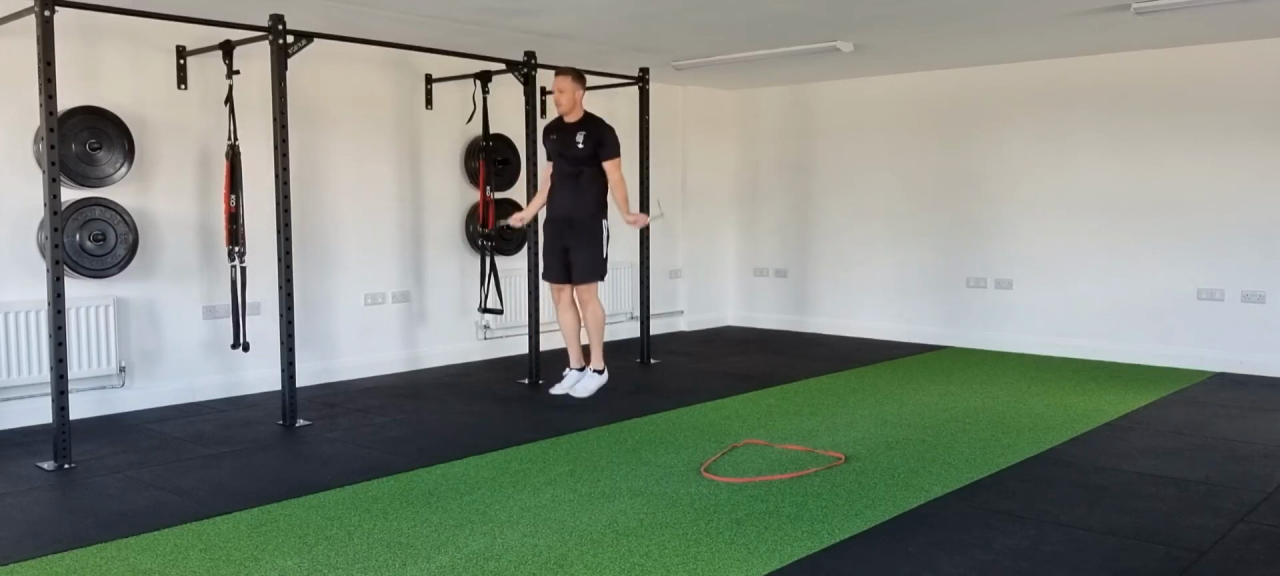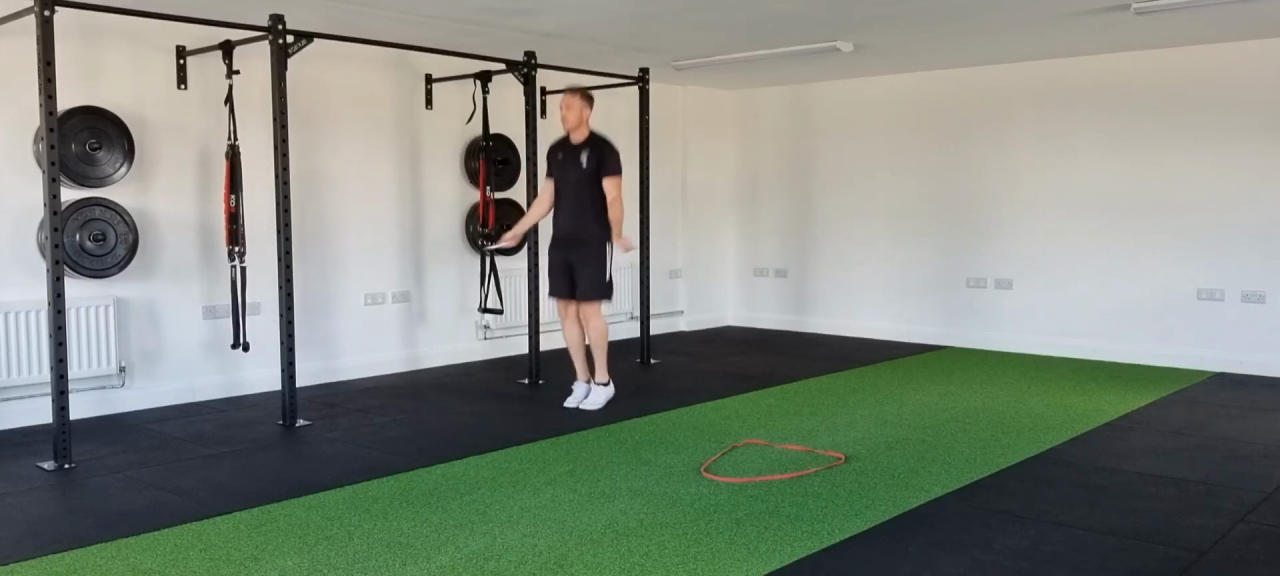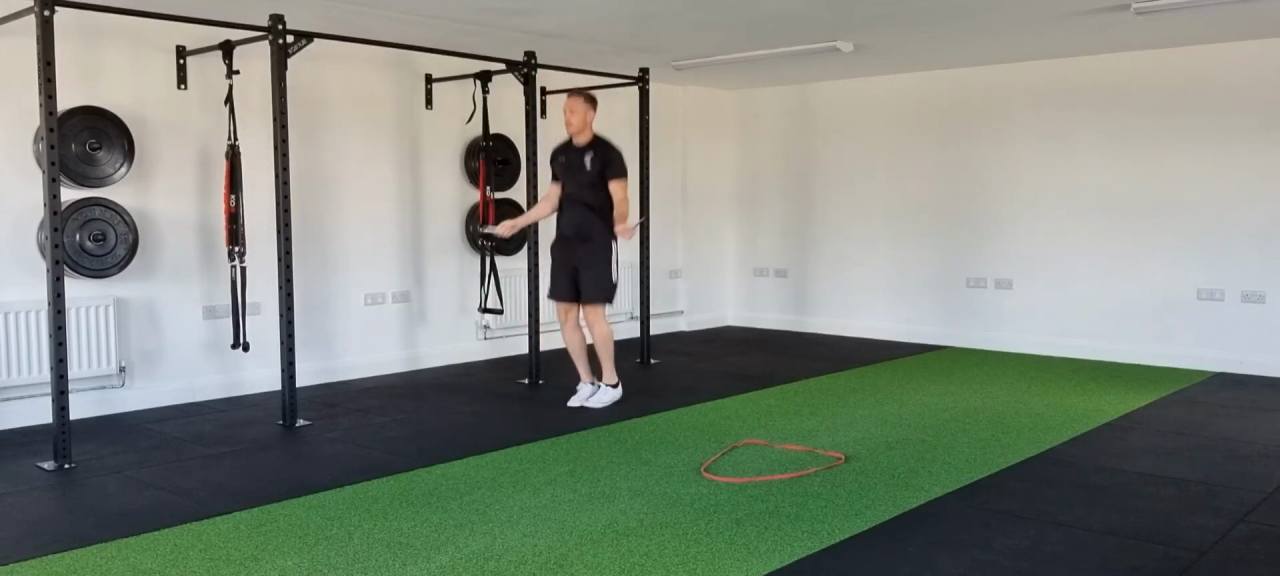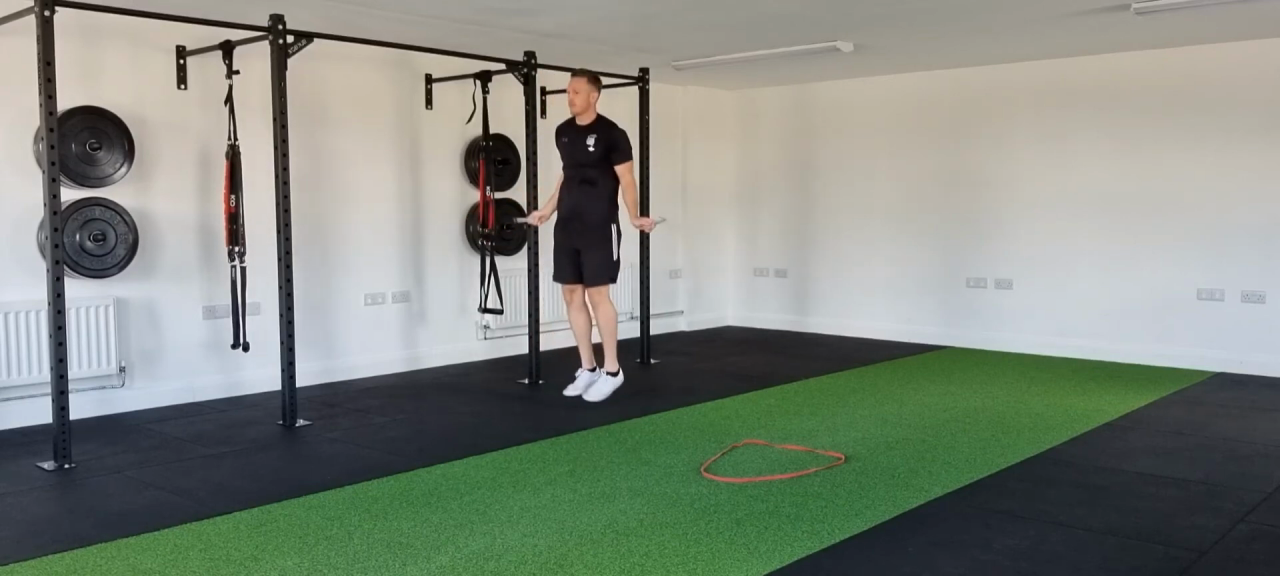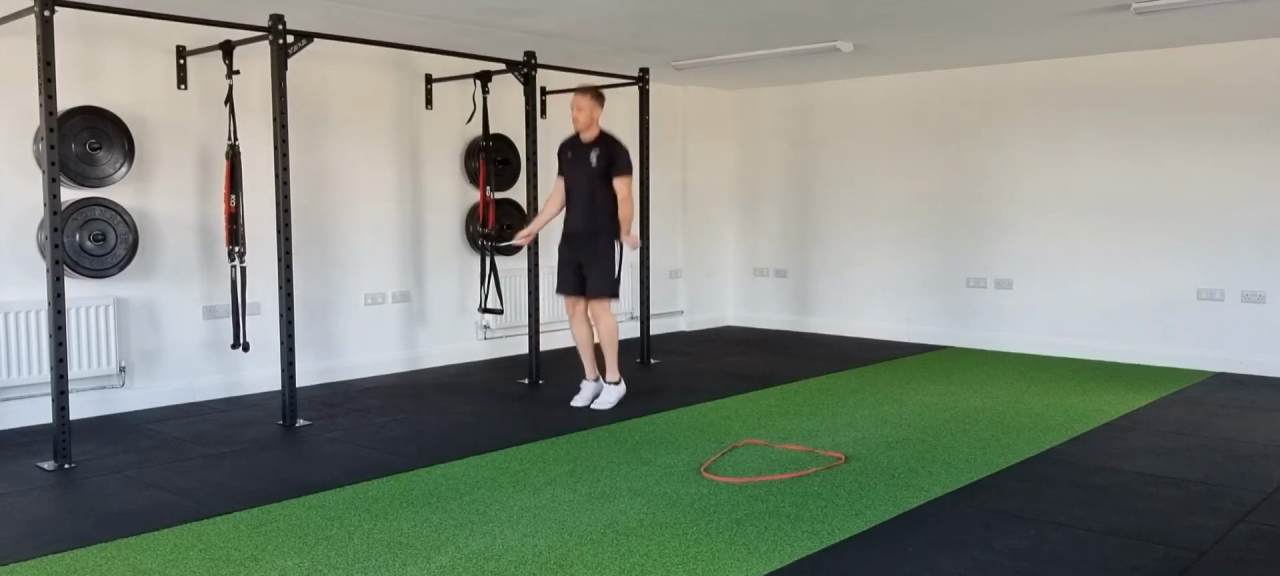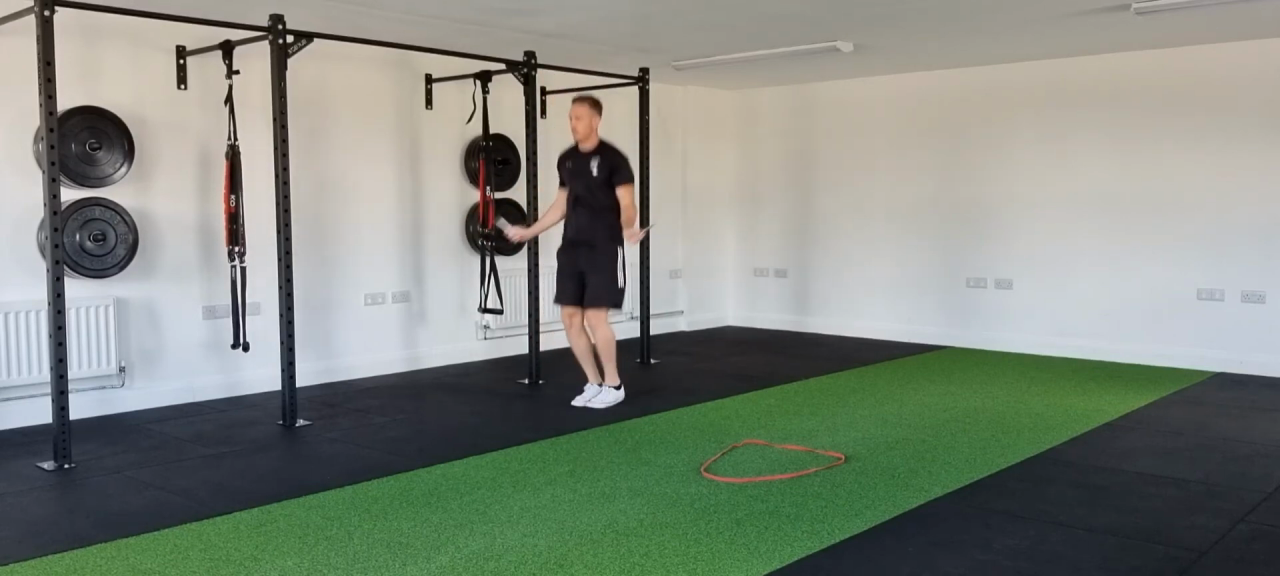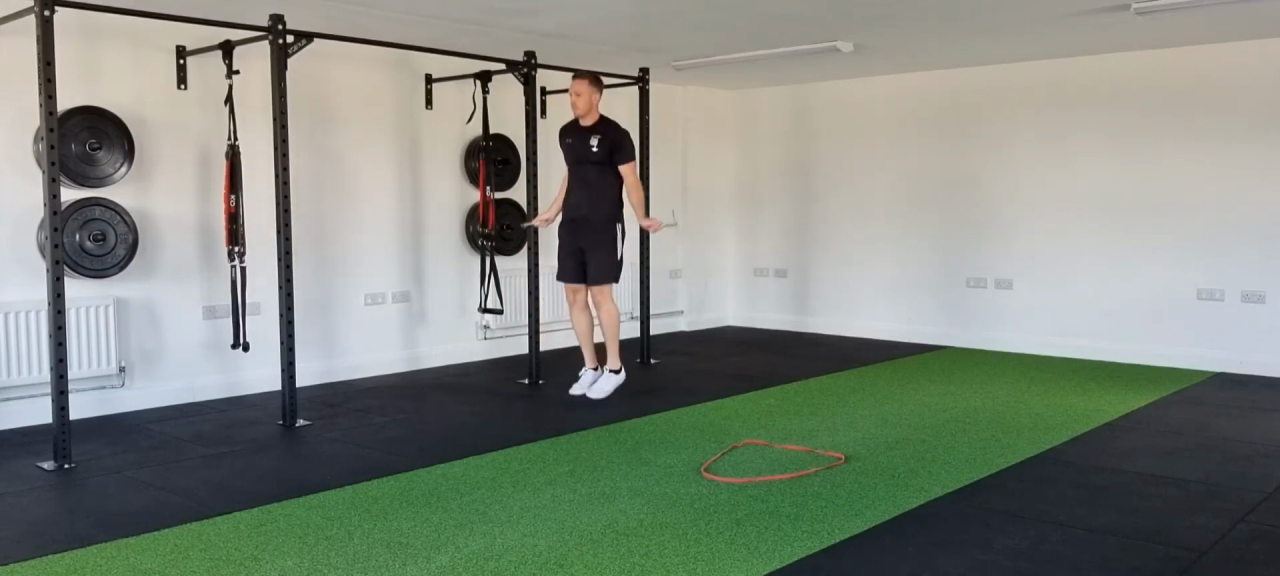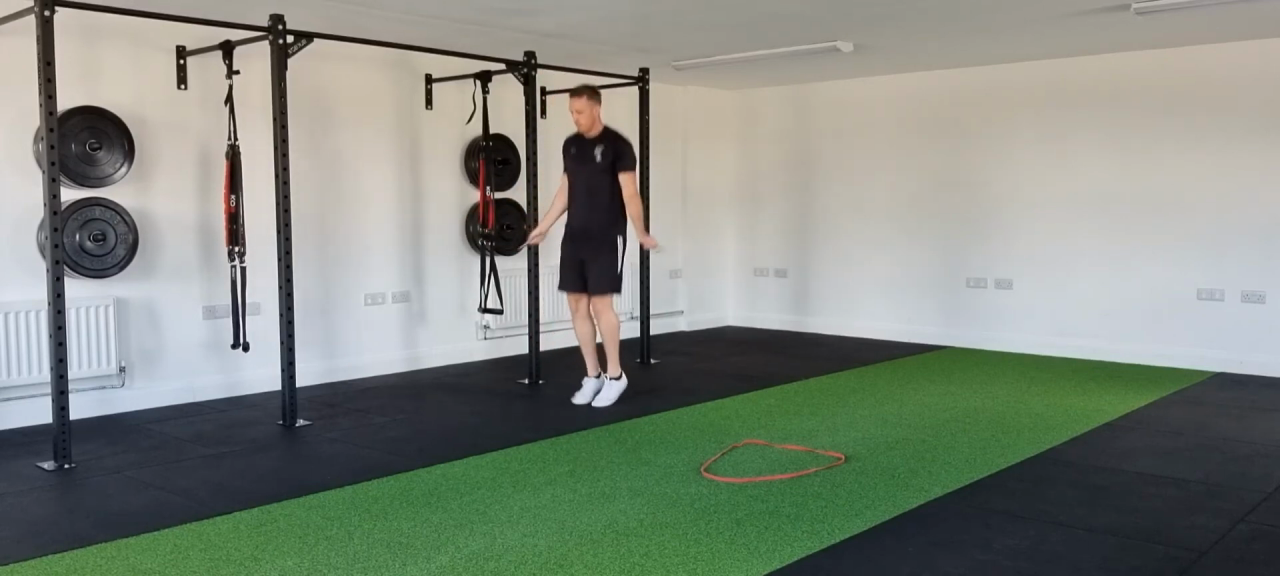
dt=0.3s
person 1, frame 1
left shoulder: (599, 131)
right shoulder: (551, 132)
left elbow: (614, 177)
left wrist: (626, 212)
right wrist: (528, 213)
left hip: (589, 224)
right hip: (557, 223)
left knee: (587, 292)
right knee: (560, 293)
left ankle: (596, 367)
right ankle: (575, 369)
person 1, frame 2
left shoulder: (603, 150)
right shoulder: (556, 151)
left elbow: (612, 197)
right elbow: (547, 196)
left wrist: (617, 233)
right wrist: (518, 230)
left hip: (594, 242)
right hip: (562, 241)
left knee: (590, 310)
right knee: (566, 310)
left ankle: (602, 381)
right ankle: (583, 381)
person 1, frame 3
left shoulder: (607, 153)
right shoulder: (560, 153)
left elbow: (619, 198)
left wrist: (621, 224)
right wrist: (516, 223)
left hip: (597, 245)
right hip: (564, 245)
left knee: (593, 314)
right knee: (565, 314)
left ankle: (611, 383)
right ankle: (588, 383)
person 1, frame 4
left shoulder: (611, 134)
right shoulder: (563, 132)
left elbow: (626, 180)
left wrist: (634, 217)
right wrist: (546, 211)
left hip: (599, 227)
right hip: (567, 226)
left knee: (598, 295)
right knee: (572, 295)
left ankle: (611, 370)
right ankle: (588, 368)
person 1, frame 5
left shoulder: (613, 150)
right shoulder: (566, 148)
left elbow: (624, 196)
left wrist: (626, 232)
right wrist: (531, 229)
left hip: (602, 242)
right hip: (571, 241)
left knee: (599, 309)
right knee: (574, 310)
left ankle: (613, 381)
right ankle: (592, 378)
person 1, frame 6
left shoulder: (613, 159)
right shoulder: (566, 159)
left elbow: (627, 204)
left wrist: (629, 230)
right wrist: (531, 231)
left hip: (604, 251)
right hip: (572, 249)
left knee: (596, 319)
right knee: (570, 318)
left ankle: (613, 385)
right ankle: (595, 383)
person 1, frame 7
left shoulder: (614, 134)
right shoulder: (567, 133)
left elbow: (631, 179)
left wrist: (642, 218)
right wrist: (552, 213)
left hip: (605, 226)
right hip: (572, 224)
left knee: (601, 294)
right knee: (574, 295)
left ankle: (614, 367)
right ankle: (591, 367)
person 1, frame 8
left shoulder: (617, 145)
right shoulder: (570, 145)
left elbow: (629, 192)
left wrist: (640, 233)
right wrist: (543, 226)
left hip: (608, 237)
right hip: (575, 236)
left knee: (601, 305)
right knee: (578, 305)
left ankle: (614, 375)
right ankle: (592, 376)
